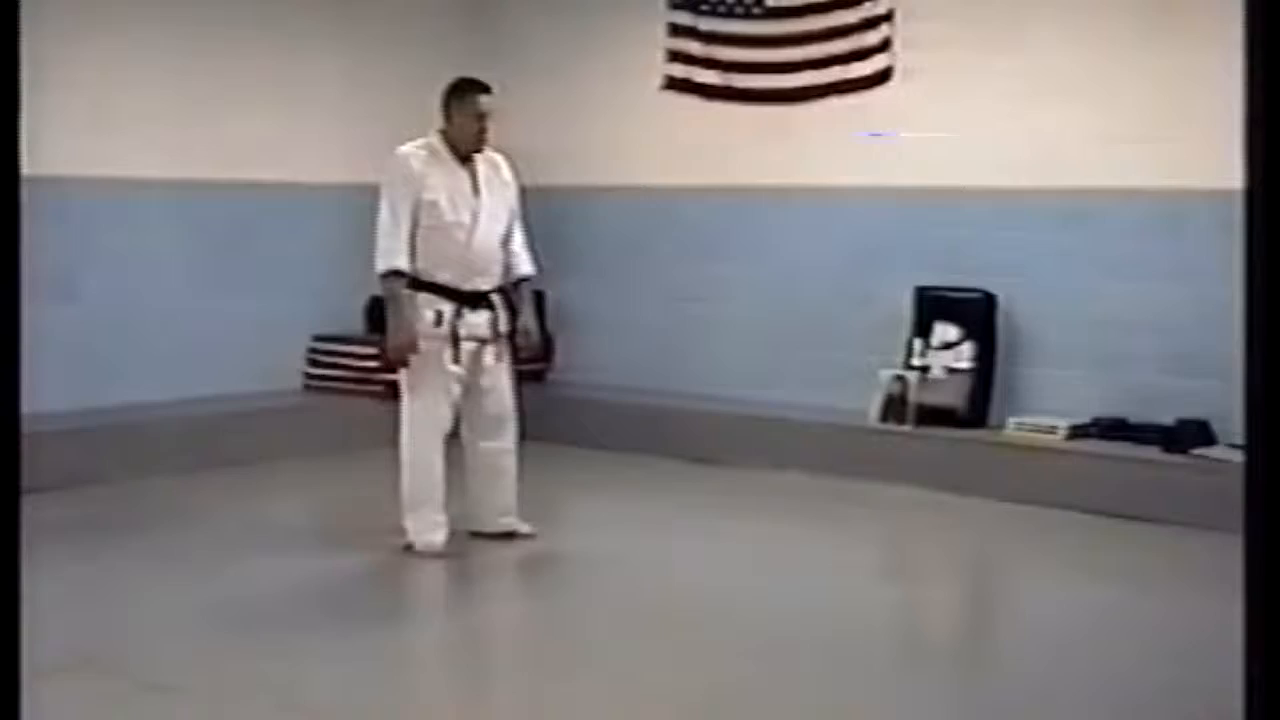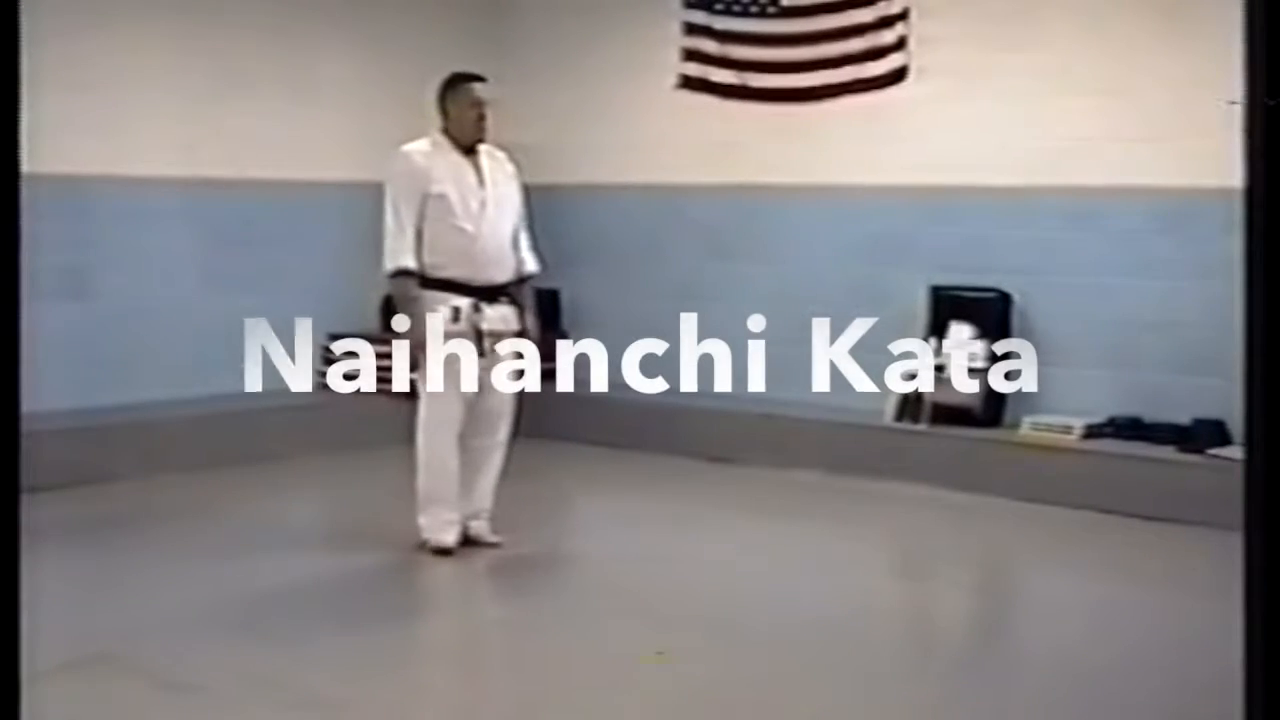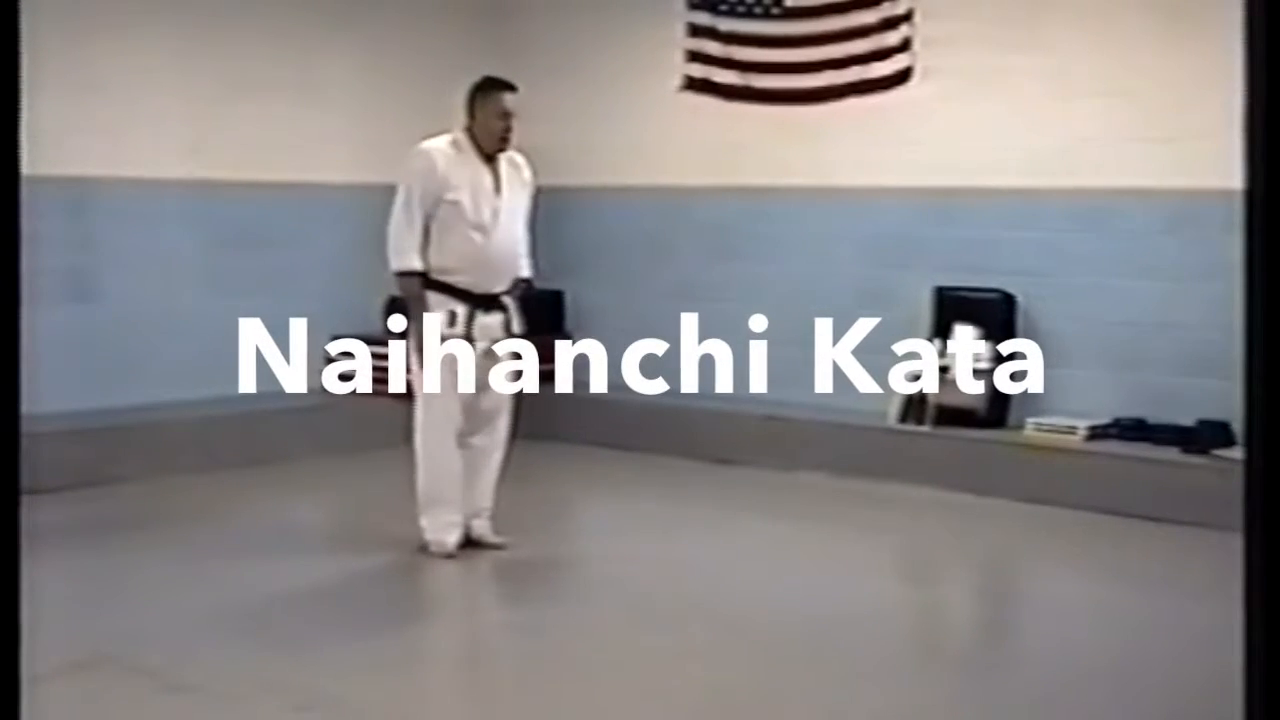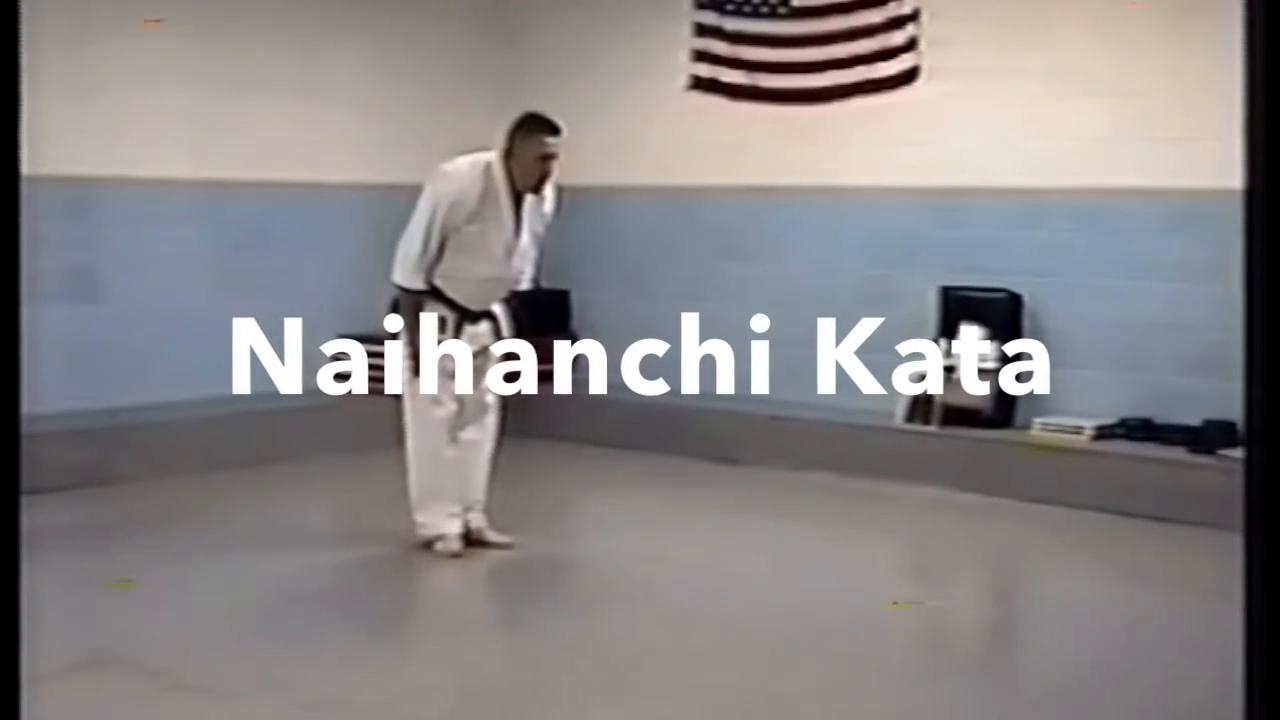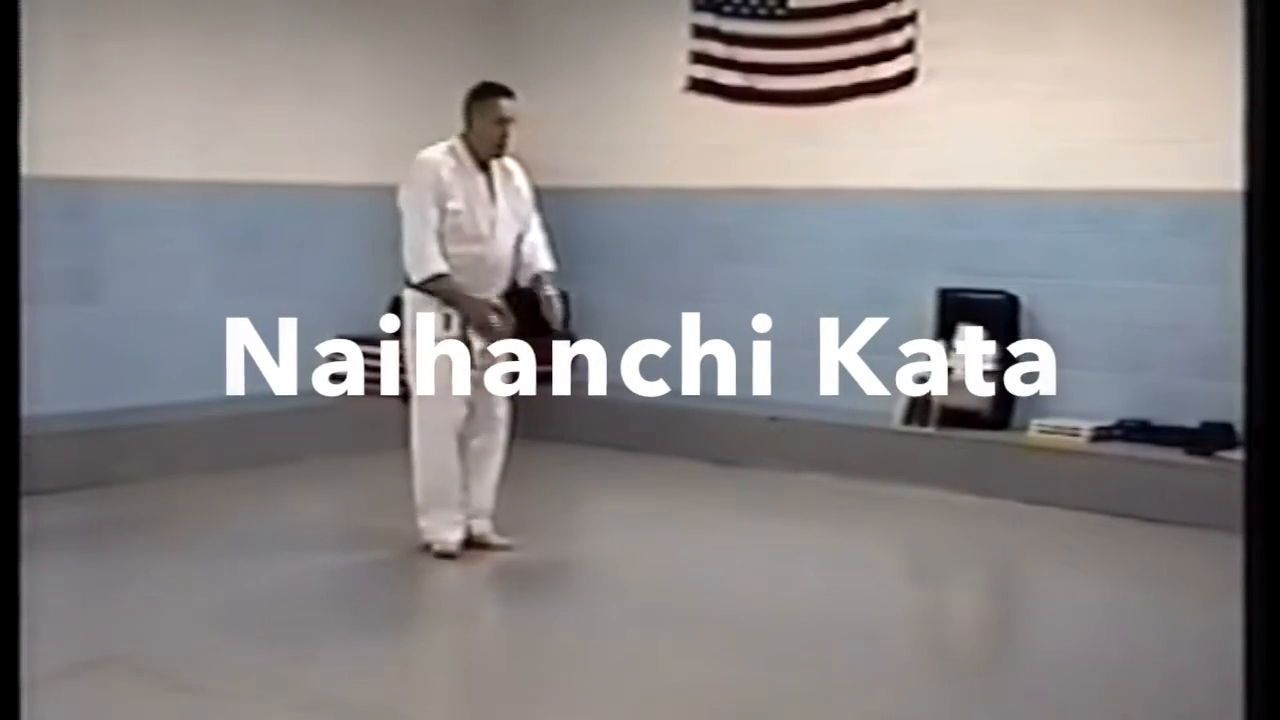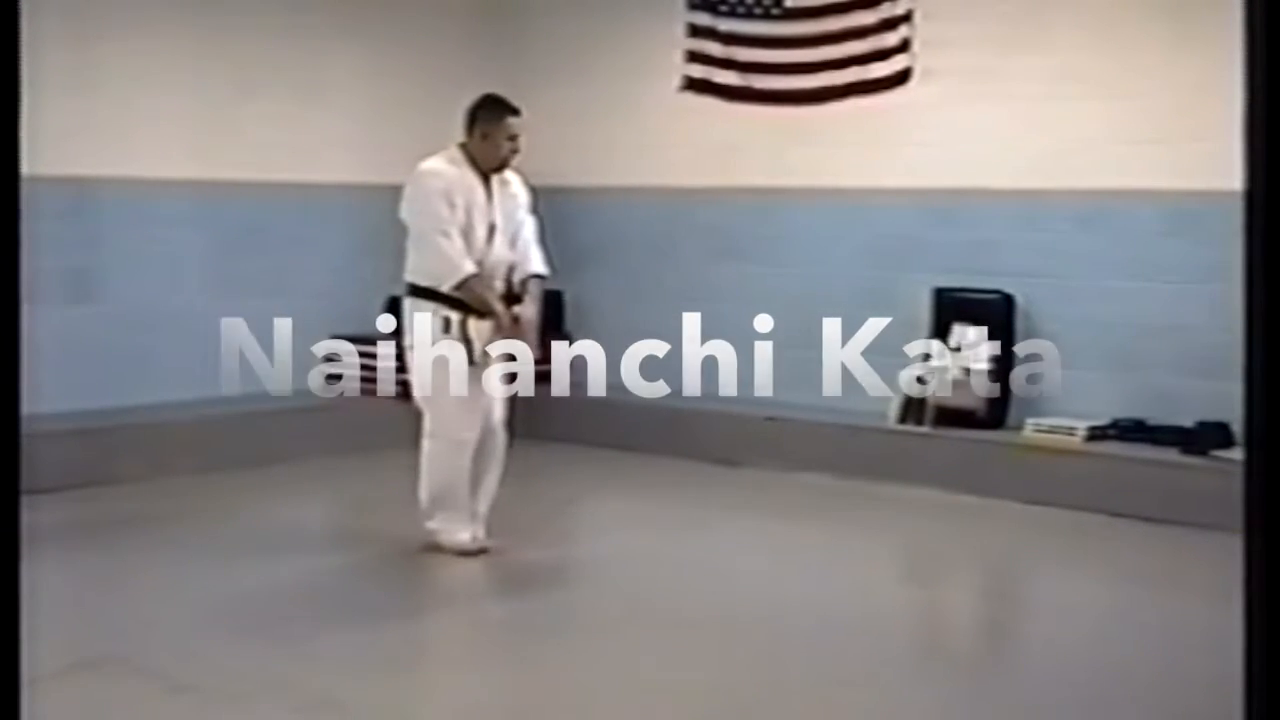
dt=0.7s
person 1, frame 1
left shoulder: (499, 169)
right shoulder: (411, 164)
left elbow: (513, 243)
right elbow: (392, 247)
left wrist: (525, 308)
right wrist: (398, 319)
left hip: (486, 315)
right hip: (431, 315)
left knee: (495, 420)
right knee: (426, 425)
left ankle: (493, 515)
right ankle: (425, 529)
person 1, frame 2
left shoulder: (501, 165)
right shoulder: (415, 161)
left elbow: (518, 241)
right elbow: (400, 246)
left wrist: (527, 308)
right wrist: (411, 316)
left hip: (498, 312)
right hip: (445, 310)
left knee: (491, 422)
right knee: (442, 420)
left ankle: (474, 518)
right ankle: (439, 526)
person 1, frame 3
left shoulder: (519, 170)
right shoulder: (432, 160)
right elbow: (405, 243)
left wrist: (516, 308)
right wrist: (419, 319)
left hip: (496, 315)
right hip: (444, 312)
left knee: (490, 420)
right knee: (441, 422)
left ankle: (475, 521)
right ankle: (440, 528)
person 1, frame 4
left shoulder: (543, 197)
right shoulder: (460, 182)
right elbow: (413, 259)
left wrist: (508, 320)
right wrist: (415, 332)
left hip: (485, 318)
right hip: (434, 313)
left knee: (480, 417)
right knee: (434, 418)
left ankle: (471, 518)
right ankle: (439, 524)
person 1, frame 5
left shoulder: (512, 174)
right shoulder: (432, 168)
left elbow: (529, 237)
right elbow: (421, 252)
left wrist: (545, 288)
right wrist: (468, 306)
left hip: (490, 314)
right hip: (438, 313)
left knee: (491, 421)
right knee: (440, 420)
left ankle: (476, 521)
right ankle: (440, 528)
person 1, frame 6
left shoulder: (512, 186)
right shoulder: (433, 179)
left elbow: (526, 249)
right elbow: (447, 261)
left wrist: (529, 304)
right wrist: (499, 310)
left hip: (489, 321)
right hip: (440, 318)
left knee: (490, 426)
right knee: (453, 426)
left ankle: (469, 522)
right ankle: (448, 526)
